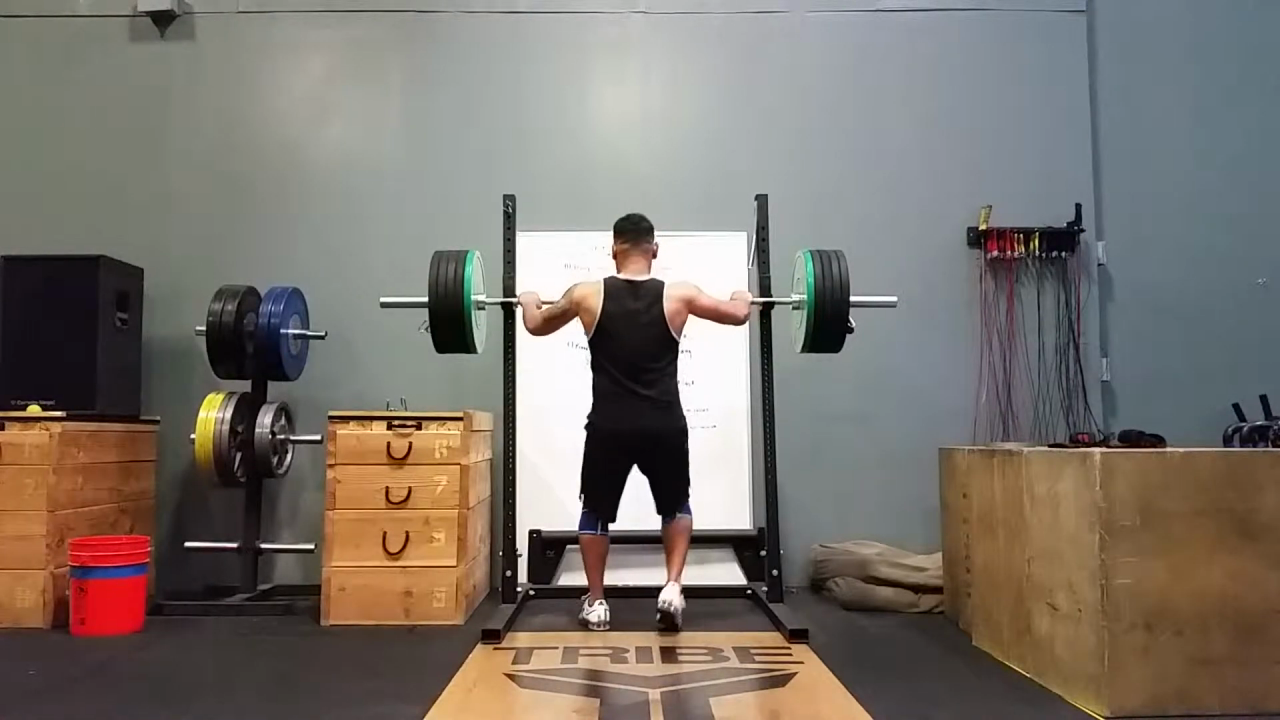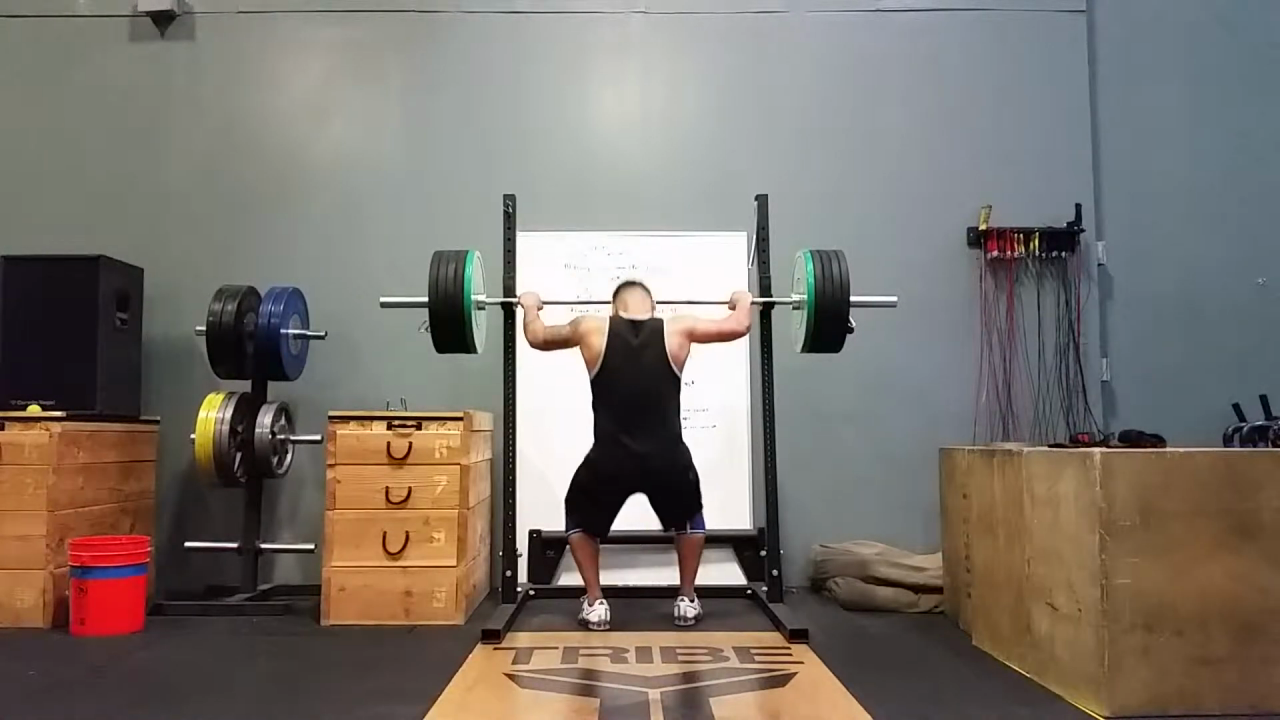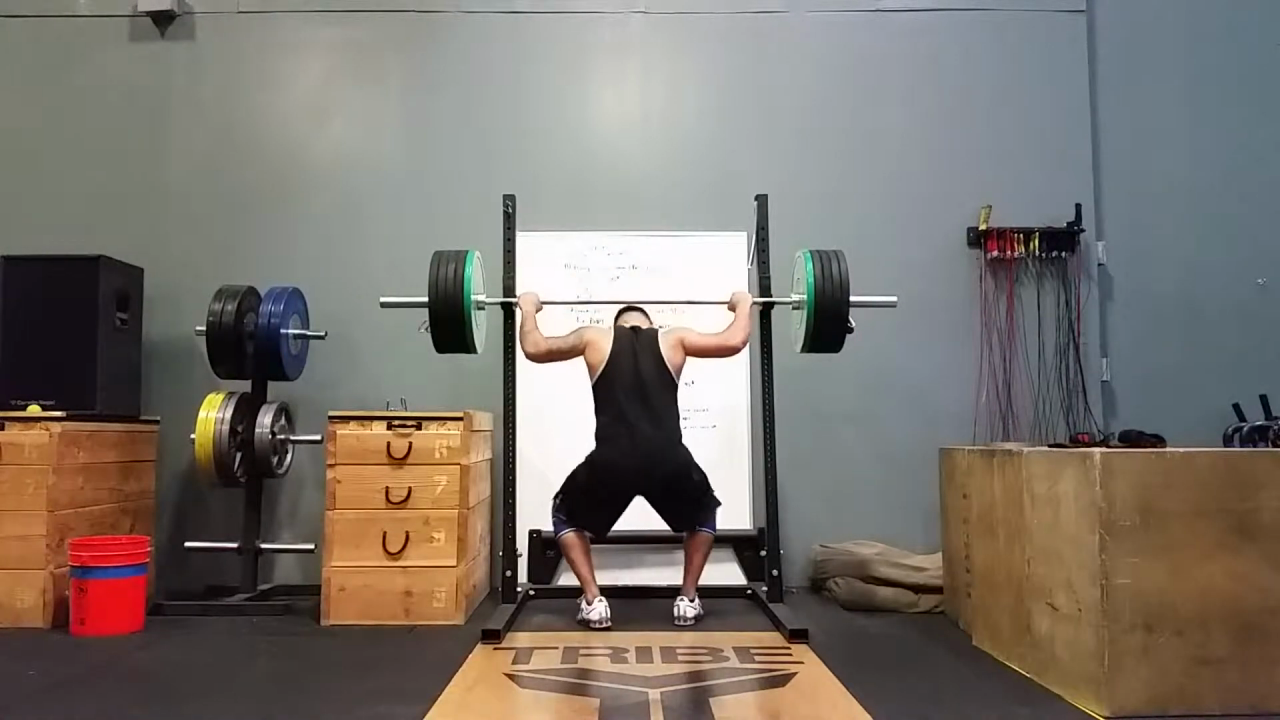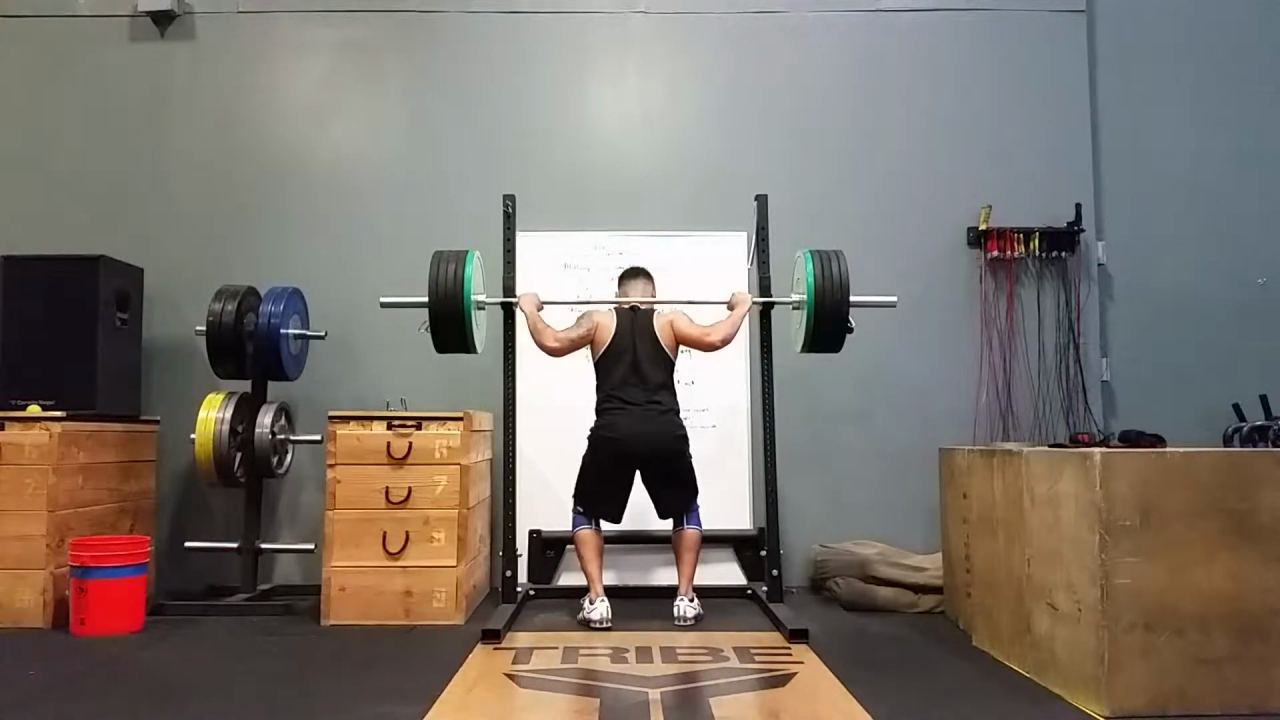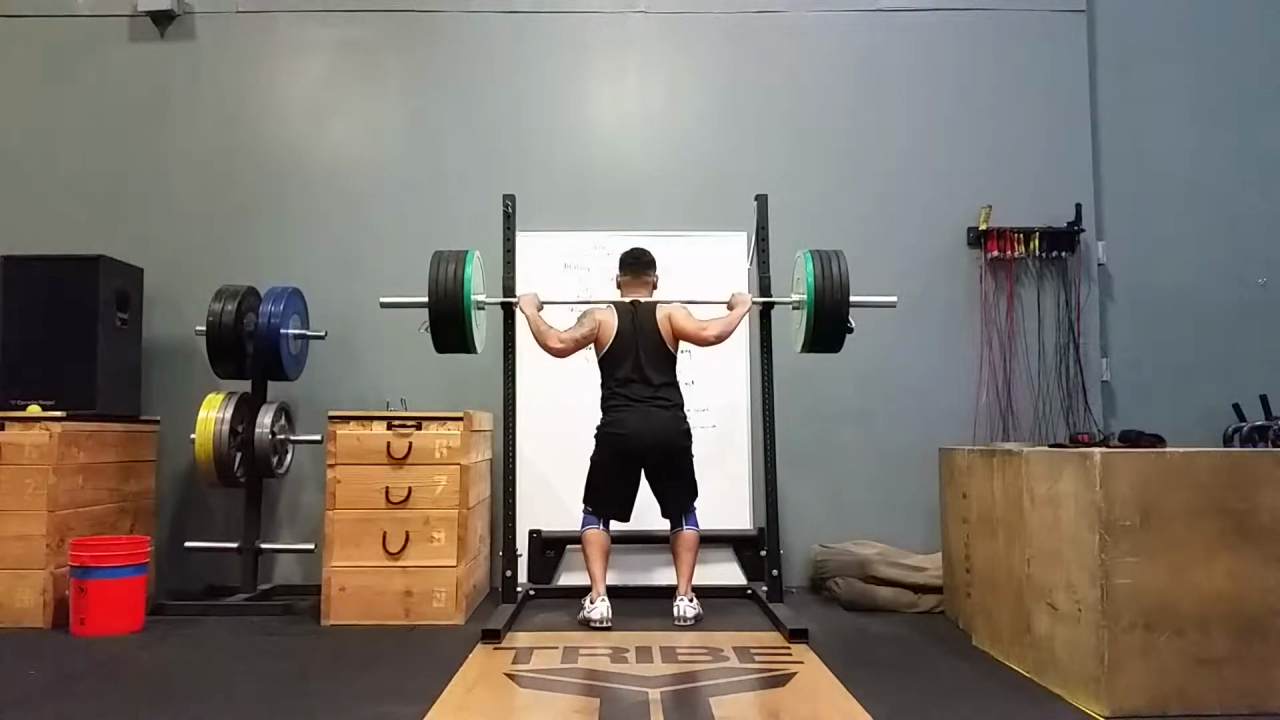
dt=0.3s
person 1, frame 1
left shoulder: (587, 295)
right shoulder: (678, 295)
left elbow: (536, 327)
right elbow: (739, 314)
left wrist: (528, 303)
right wrist: (744, 299)
left hip: (609, 426)
right hip: (665, 425)
left knee: (595, 513)
right knee: (675, 506)
left ankle: (595, 603)
right ankle: (672, 587)
person 1, frame 2
left shoulder: (592, 330)
right shoulder: (677, 330)
left elbow: (536, 337)
right elbow: (738, 325)
left wrist: (530, 306)
right wrist: (742, 302)
left hip: (610, 459)
right hip: (668, 459)
left knee: (581, 521)
right knee: (689, 517)
left ankle: (595, 603)
right ankle: (687, 600)
person 1, frame 3
left shoulder: (596, 338)
right shoulder: (672, 339)
left elbow: (534, 350)
right elbow: (734, 343)
left wrist: (527, 310)
right wrist: (743, 307)
left hip: (612, 460)
right hip: (668, 460)
left knee: (565, 514)
right knee: (703, 513)
left ankle: (593, 601)
right ankle: (687, 599)
person 1, frame 4
left shoulder: (599, 320)
right shoulder: (669, 320)
left elbow: (552, 344)
right elbow: (714, 339)
left wrist: (529, 310)
right wrist: (741, 308)
left hip: (612, 434)
right hip: (665, 433)
left knee: (586, 513)
right knee: (686, 511)
left ankle: (596, 600)
right ankle: (686, 599)
person 1, frame 5
left shoulder: (601, 317)
right shoulder: (670, 313)
left elbow: (557, 345)
right elbow: (709, 335)
left wrist: (530, 310)
right wrist: (740, 308)
left hip: (618, 430)
right hip: (669, 429)
left knee: (597, 514)
right knee: (682, 512)
left ankle: (598, 600)
right ankle: (684, 599)
